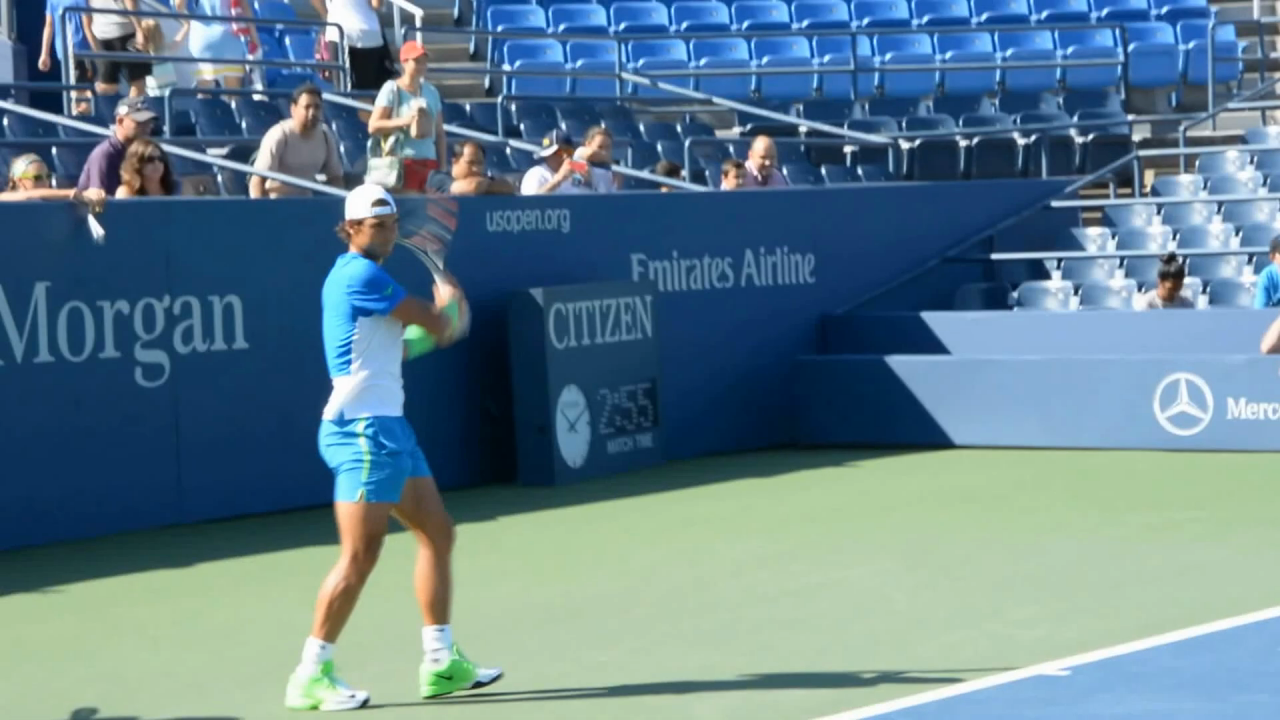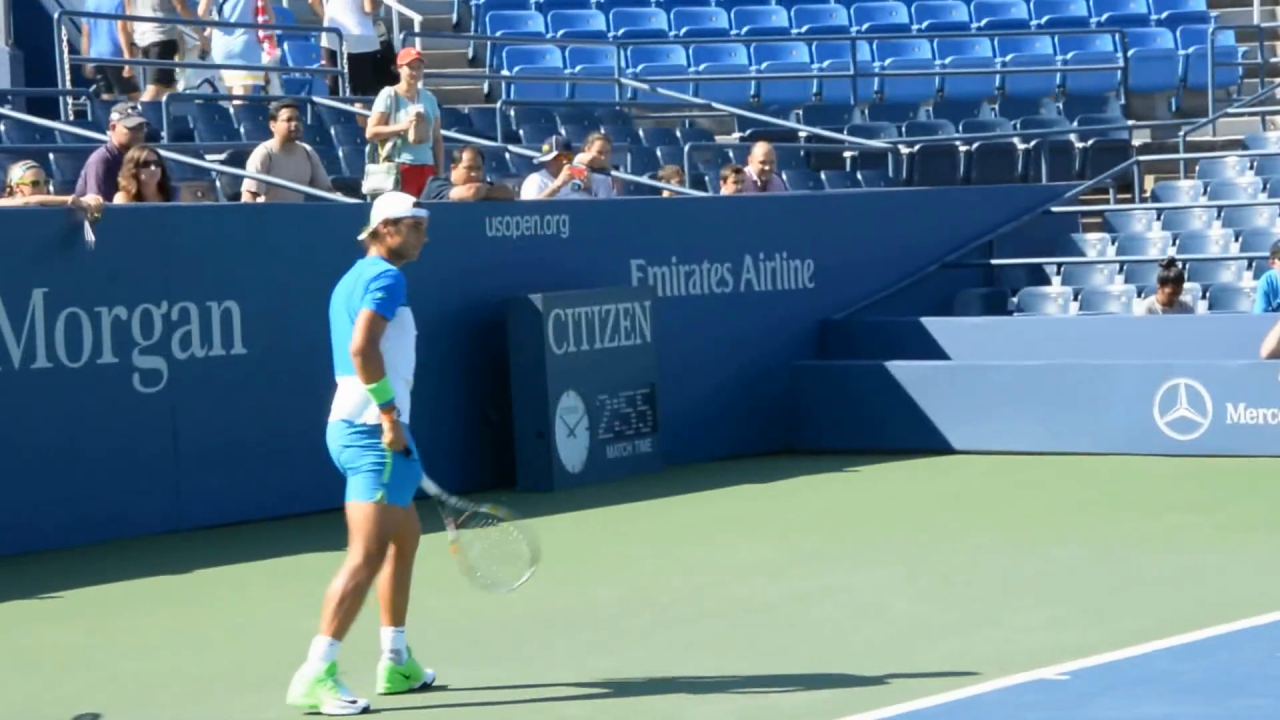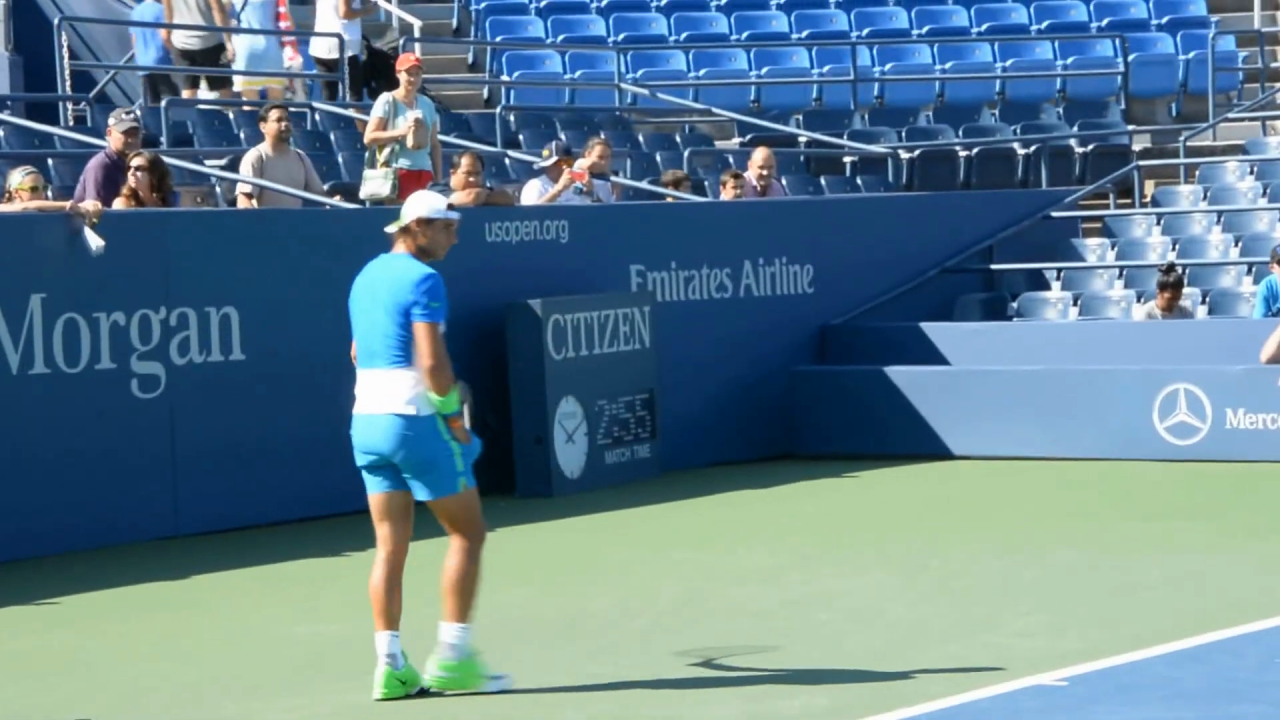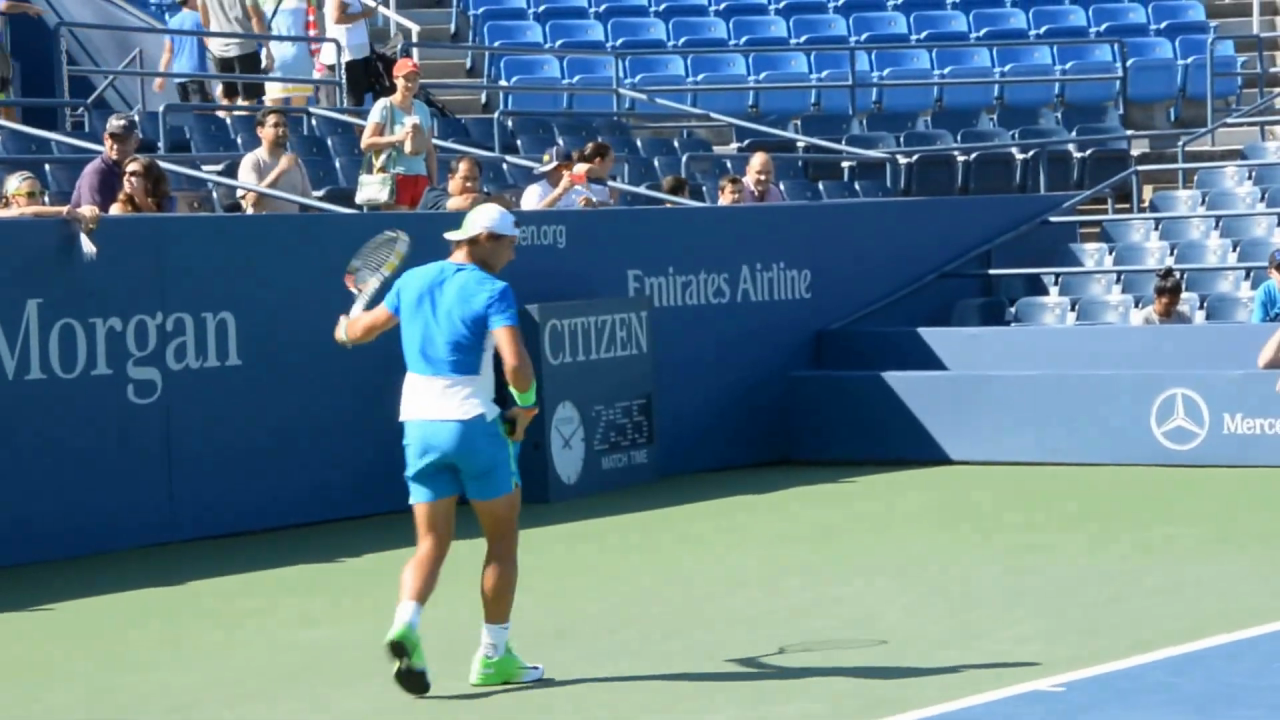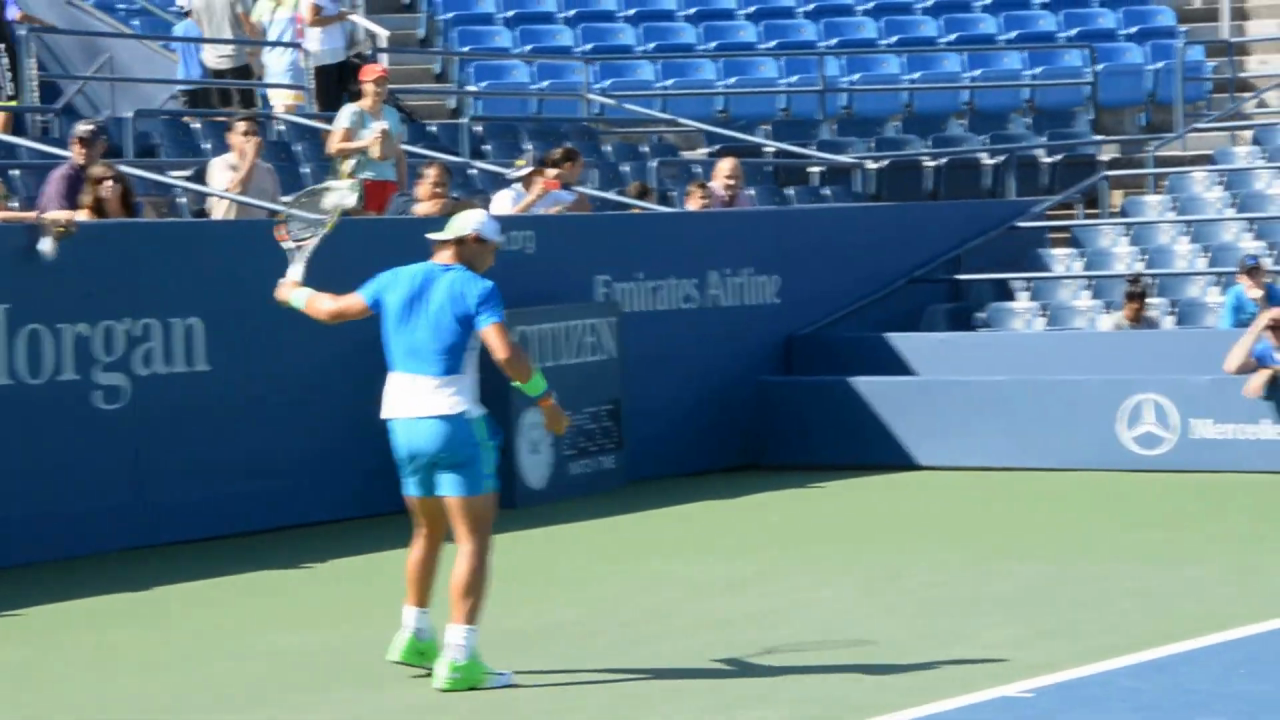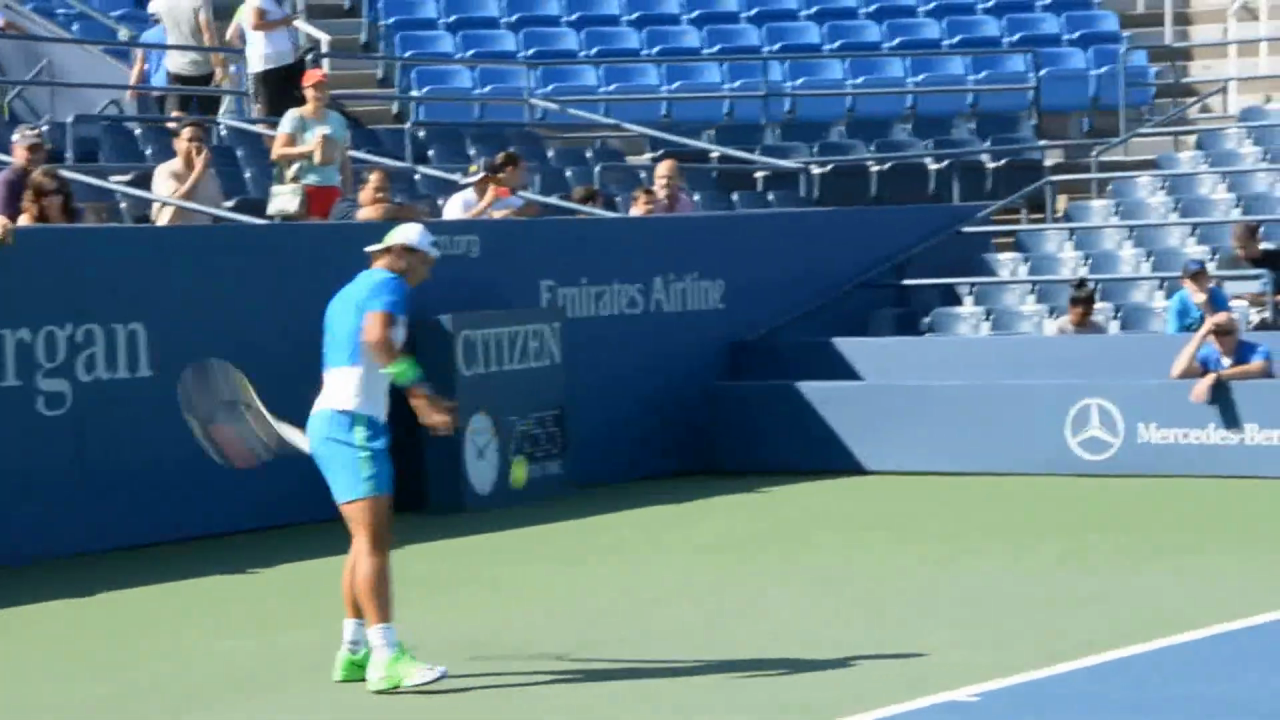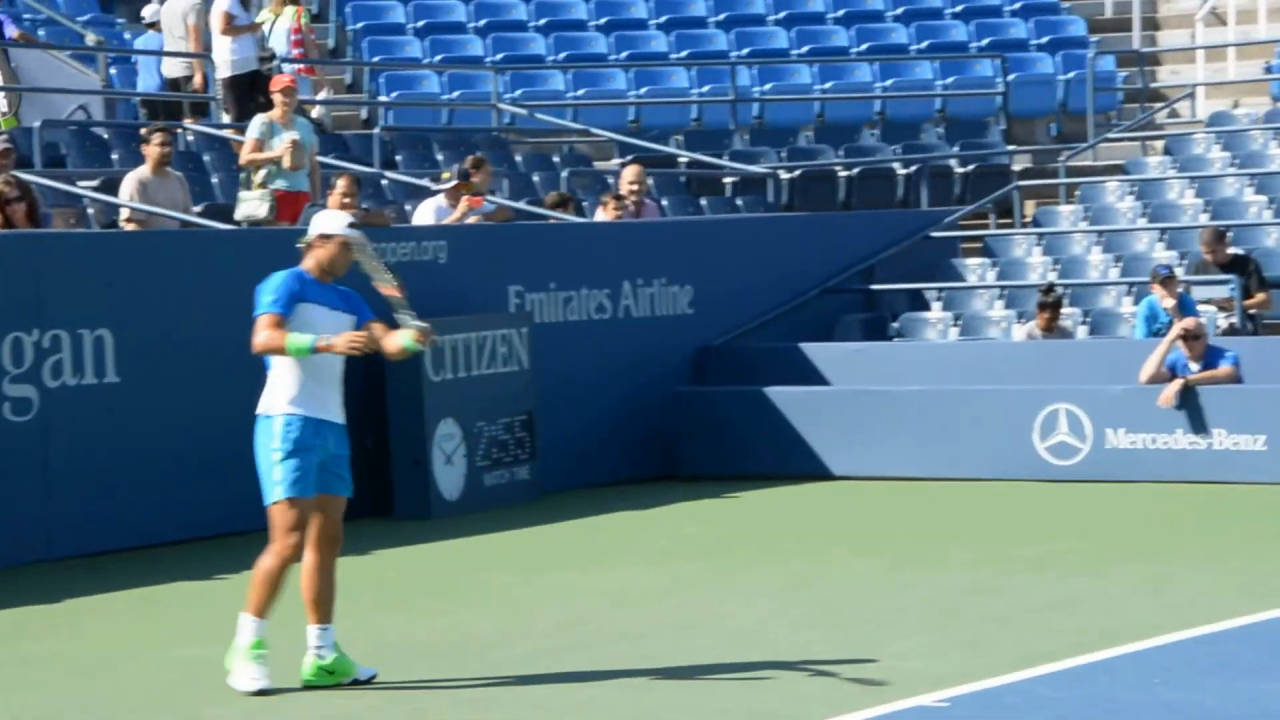
dt=0.4s
person 1, frame 1
left shoulder: (361, 276)
right shoulder: (361, 274)
left elbow: (412, 337)
right elbow: (434, 318)
left wrist: (437, 325)
right wrist: (448, 301)
left hip: (385, 428)
right hip: (362, 433)
left knee: (438, 533)
right knee: (359, 556)
left ankle: (441, 662)
right ankle: (311, 675)
person 1, frame 2
left shoulder: (354, 279)
right shoulder: (386, 277)
right elbow: (362, 348)
right wrist: (389, 409)
left hip: (357, 428)
right hip: (373, 433)
left knee: (405, 540)
right knee: (367, 556)
left ankle: (397, 662)
right ankle: (315, 675)
person 1, frame 3
left shoulder: (367, 275)
right shoulder: (423, 279)
right elbow: (432, 362)
right wrist: (454, 415)
left hip: (366, 423)
right hip: (415, 423)
left knee: (390, 547)
right knee: (466, 537)
left ankle: (391, 667)
right ankle: (454, 659)
person 1, frame 4
left shoulder: (413, 280)
right shoulder: (492, 291)
left elbow: (362, 330)
right elbow: (516, 363)
left wrist: (344, 327)
right wrist: (527, 406)
left hip: (420, 426)
right hip: (475, 426)
left knee: (432, 543)
right knee: (502, 544)
left ankle: (406, 627)
right ankle: (493, 656)
person 1, frame 5
left shoulder: (394, 281)
right shoulder: (477, 289)
left elbow: (333, 309)
right elbow: (508, 354)
left wrist: (293, 293)
right wrist: (545, 398)
left hip: (404, 423)
right hip: (456, 423)
left knee: (427, 533)
right knee: (473, 542)
left ankle: (414, 638)
right ankle: (459, 660)
person 1, frame 6
left shoulder: (351, 294)
right shoulder: (384, 285)
right elbow: (376, 340)
right wrist: (419, 393)
left hip: (335, 424)
right hip: (351, 423)
left knee: (369, 540)
right knee: (372, 541)
left ankle: (357, 652)
right ankle: (387, 658)
person 1, frame 7
left shoulder: (348, 300)
right shoulder: (282, 284)
left elbow: (385, 339)
right elbow: (264, 340)
left wrist: (409, 337)
right wrist: (329, 344)
left hip: (331, 430)
right hip: (287, 427)
left knee: (326, 544)
right knee: (289, 541)
left ankle: (323, 656)
right ankle: (246, 647)
